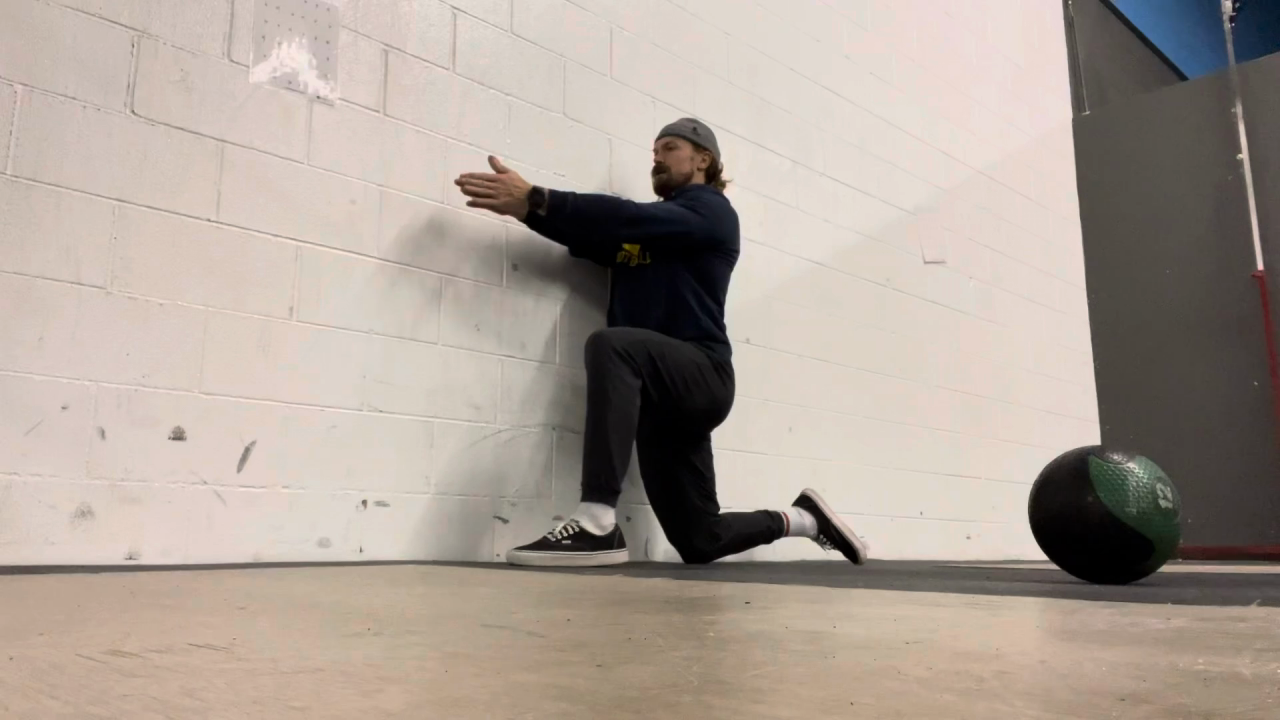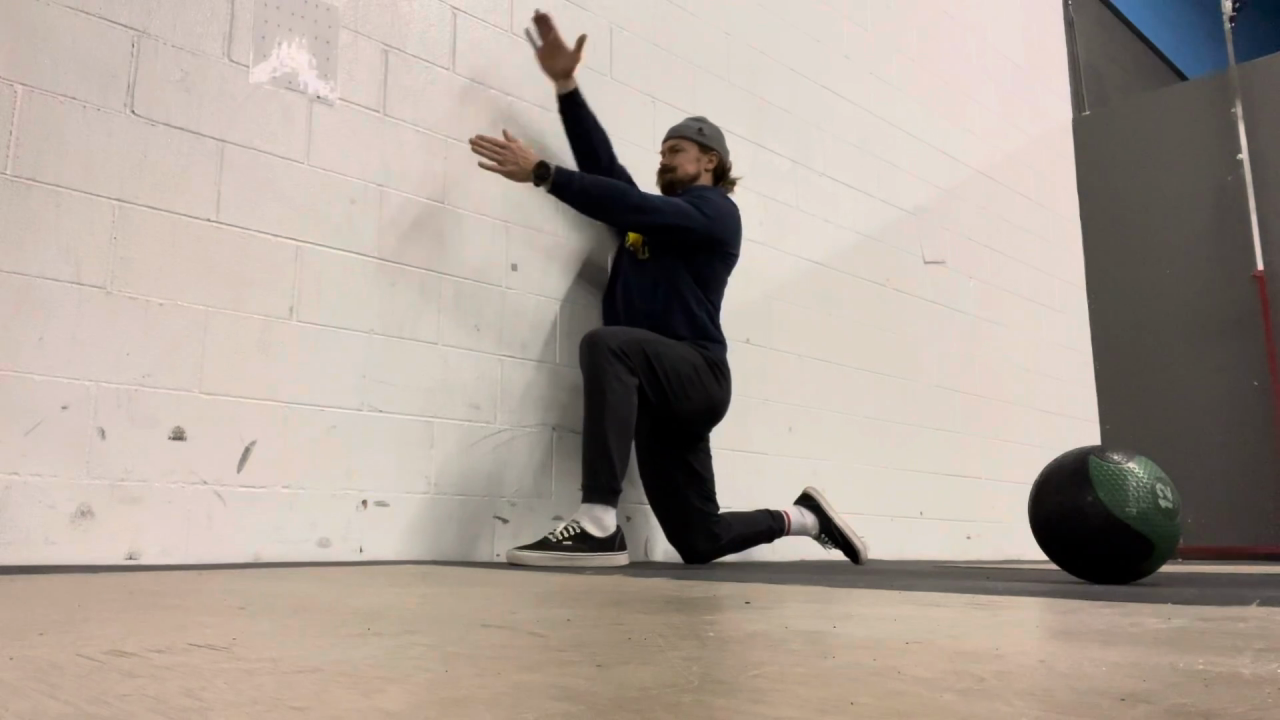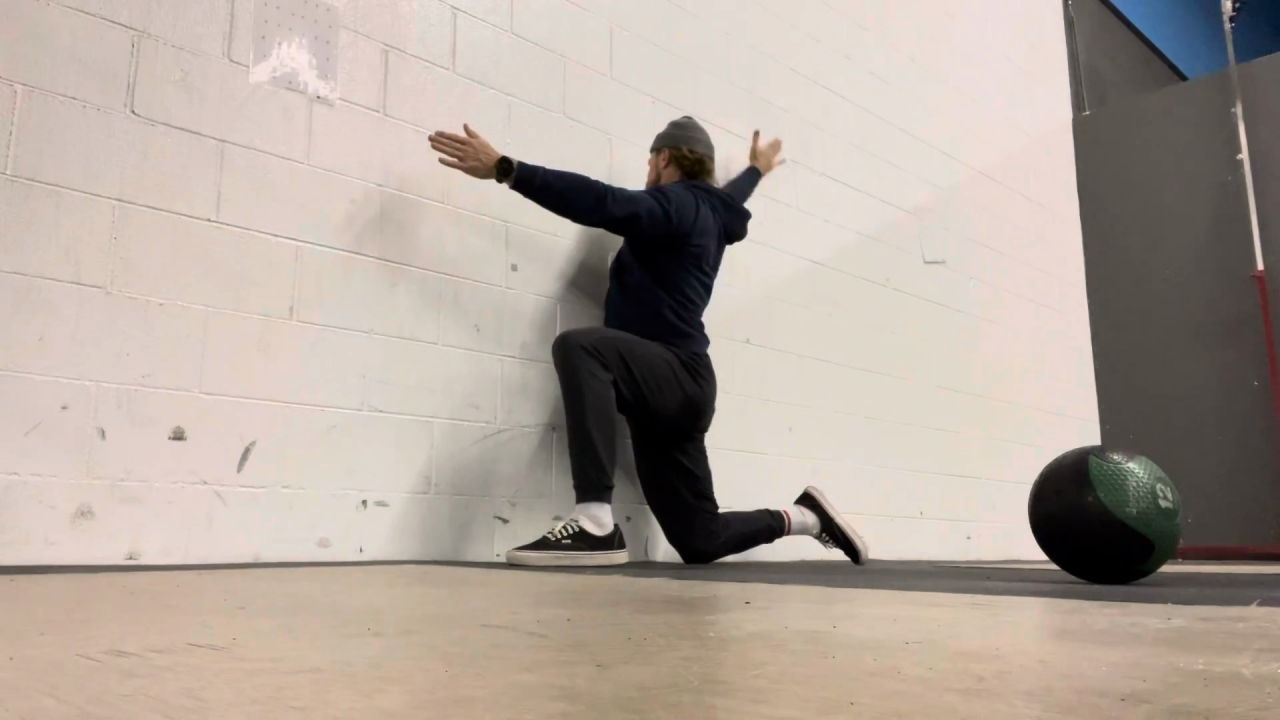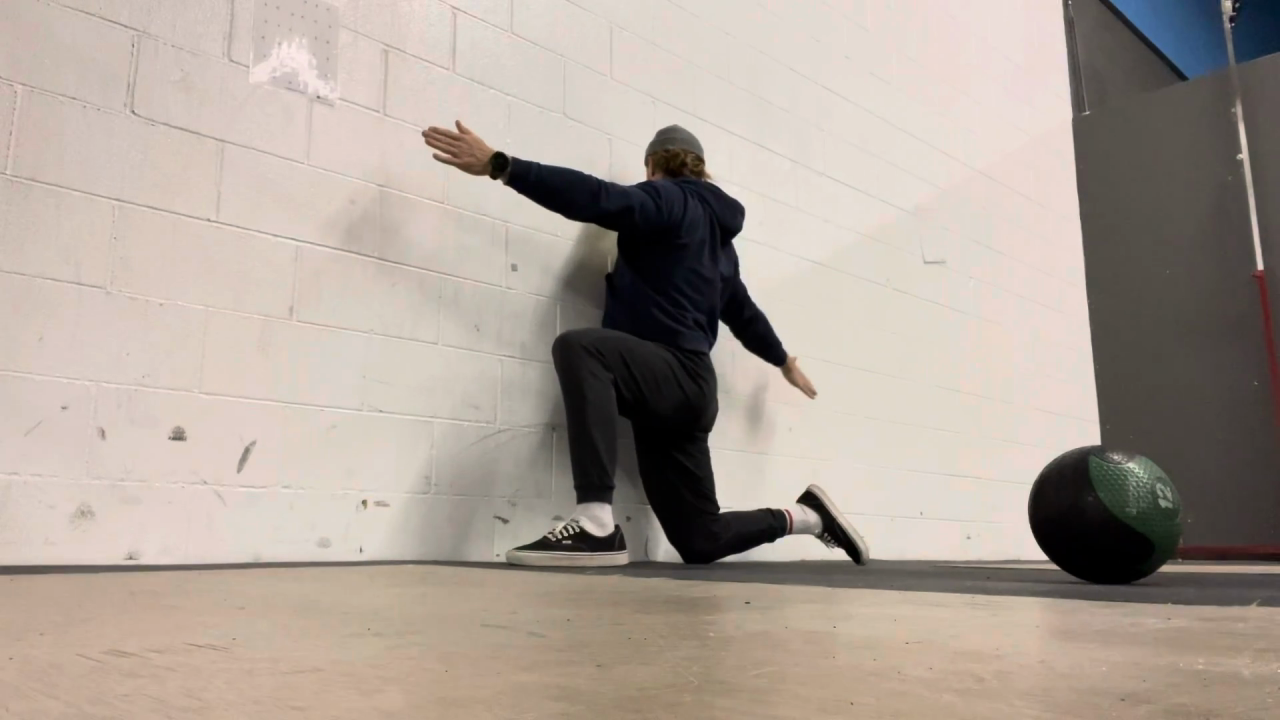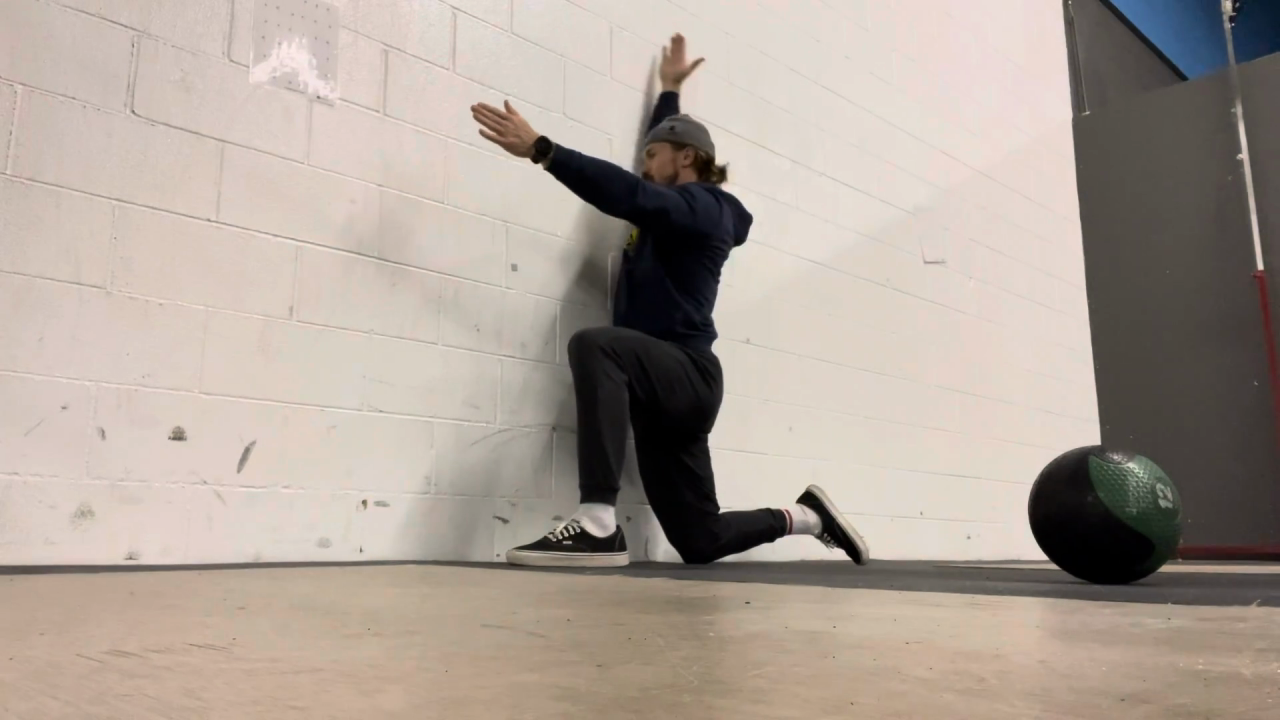
dt=1s
person 1, frame 1
left shoulder: (711, 210)
right shoulder: (647, 224)
left elbow: (626, 218)
right elbow: (591, 234)
left wrist: (537, 198)
right wrist: (526, 204)
left hip: (701, 376)
right hip: (660, 394)
left knee: (611, 345)
right knee: (700, 542)
left ankle: (598, 524)
right ankle: (801, 519)
person 1, frame 2
left shoulder: (716, 213)
right shoulder: (650, 220)
left elbow: (632, 207)
right elbow: (604, 169)
left wrist: (540, 171)
right wrist: (564, 83)
left hip: (695, 376)
right hip: (661, 387)
left knee: (606, 345)
right knee: (699, 541)
left ankle: (599, 526)
right ankle: (803, 517)
person 1, frame 3
left shoulder: (677, 205)
right shoulder: (705, 211)
left elbow: (600, 203)
right elbow: (729, 197)
left wrist: (504, 168)
right wrist: (756, 171)
left hip: (676, 377)
right hip: (675, 385)
right knee: (700, 541)
left ankle: (595, 525)
right ankle: (805, 517)
person 1, frame 4
left shoulder: (668, 200)
right shoulder: (714, 229)
left elbow: (594, 198)
right elbow: (741, 308)
left wrist: (498, 164)
right wrist: (785, 361)
left hip: (677, 377)
right hip: (685, 386)
right knee: (701, 542)
left ankle: (596, 526)
right ankle: (806, 517)
person 1, frame 5
left shoulder: (702, 209)
right shoulder: (685, 210)
left elbow: (628, 194)
left wrist: (538, 148)
right wrist: (669, 90)
left hip: (685, 378)
right hip: (672, 387)
right knee: (701, 541)
left ankle: (598, 526)
right ankle: (806, 516)
